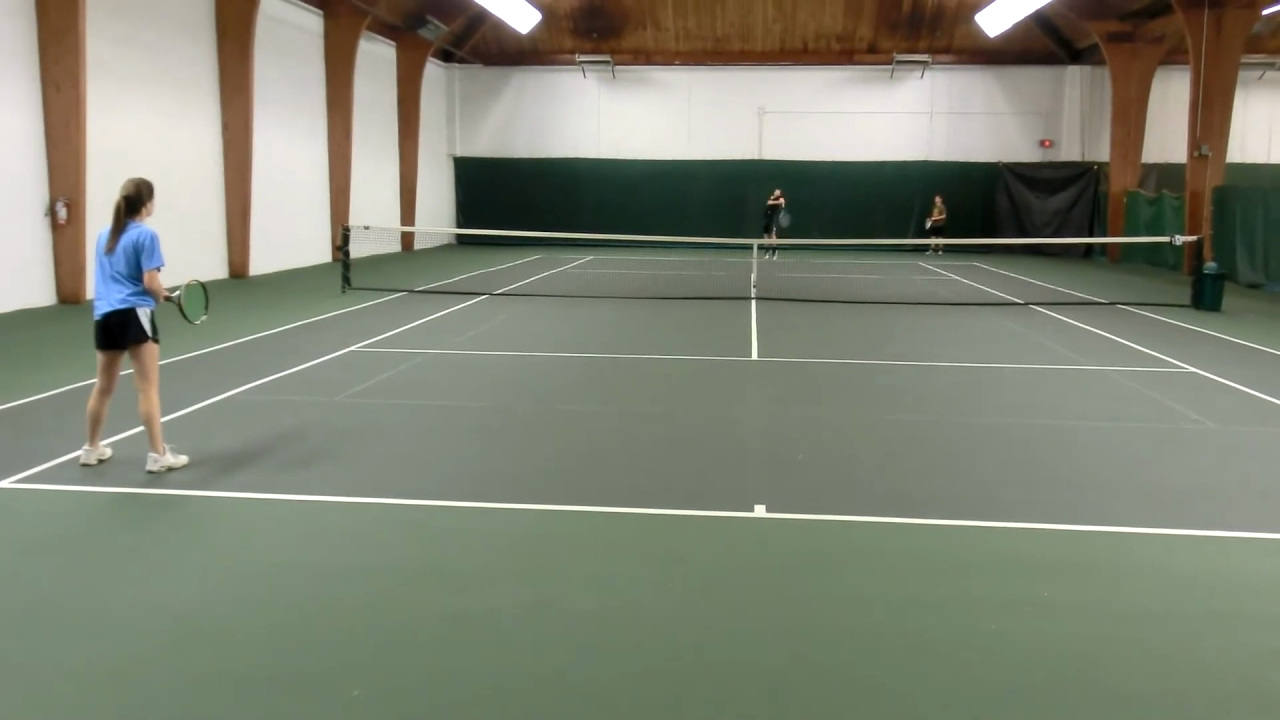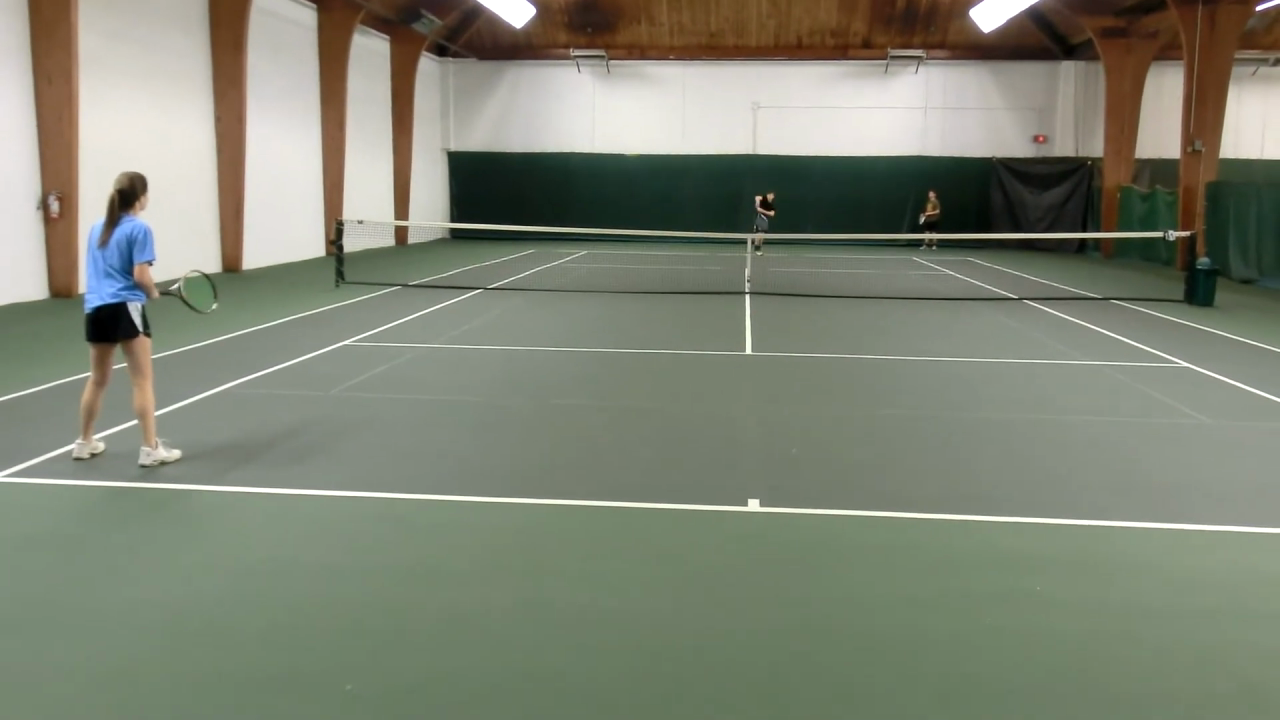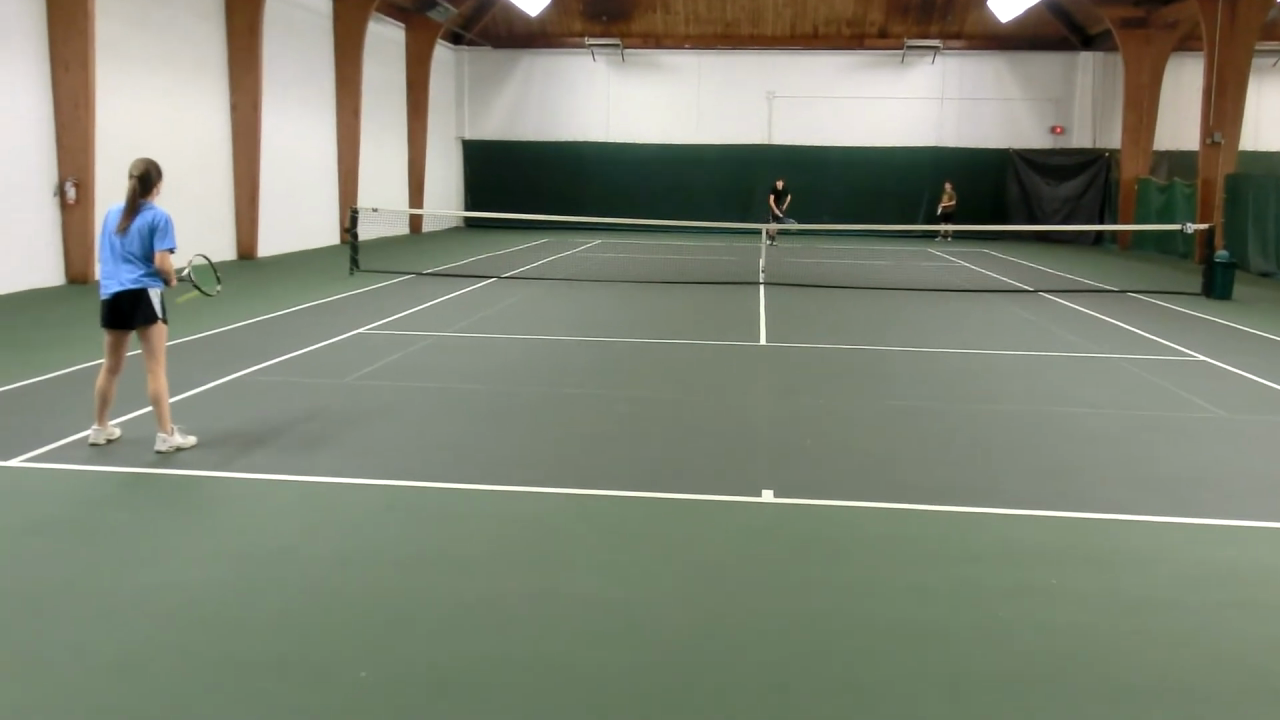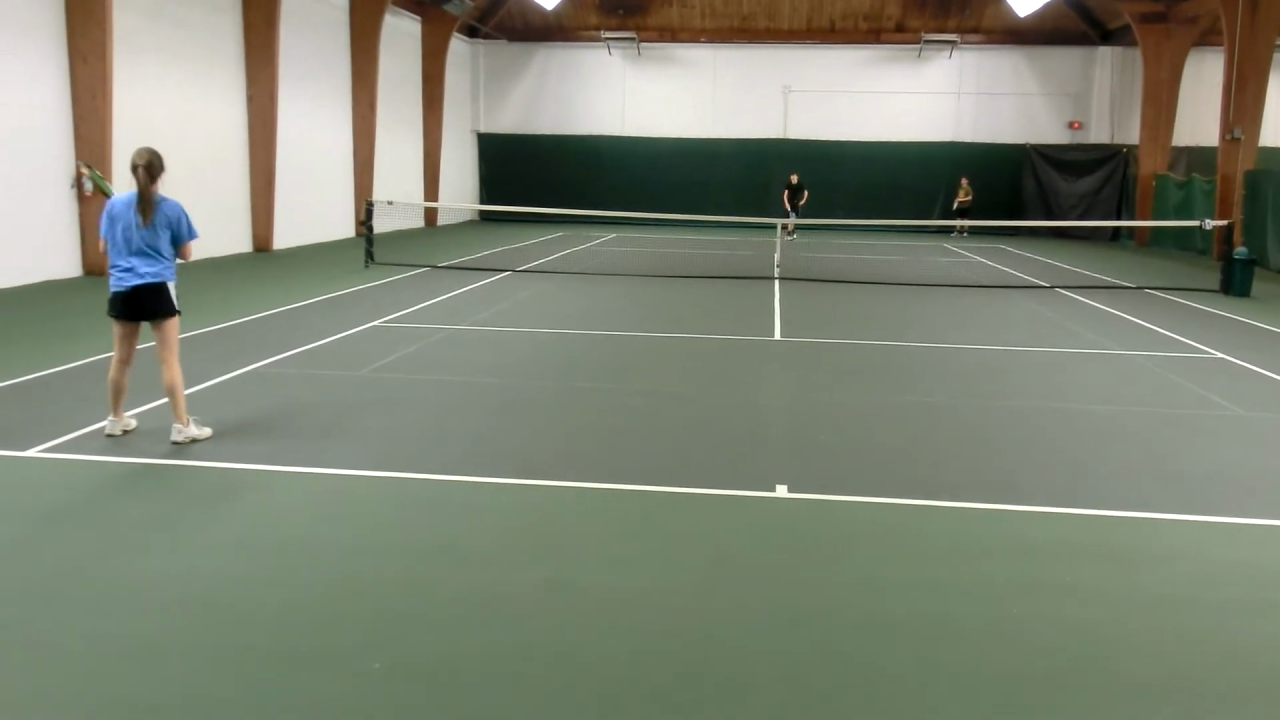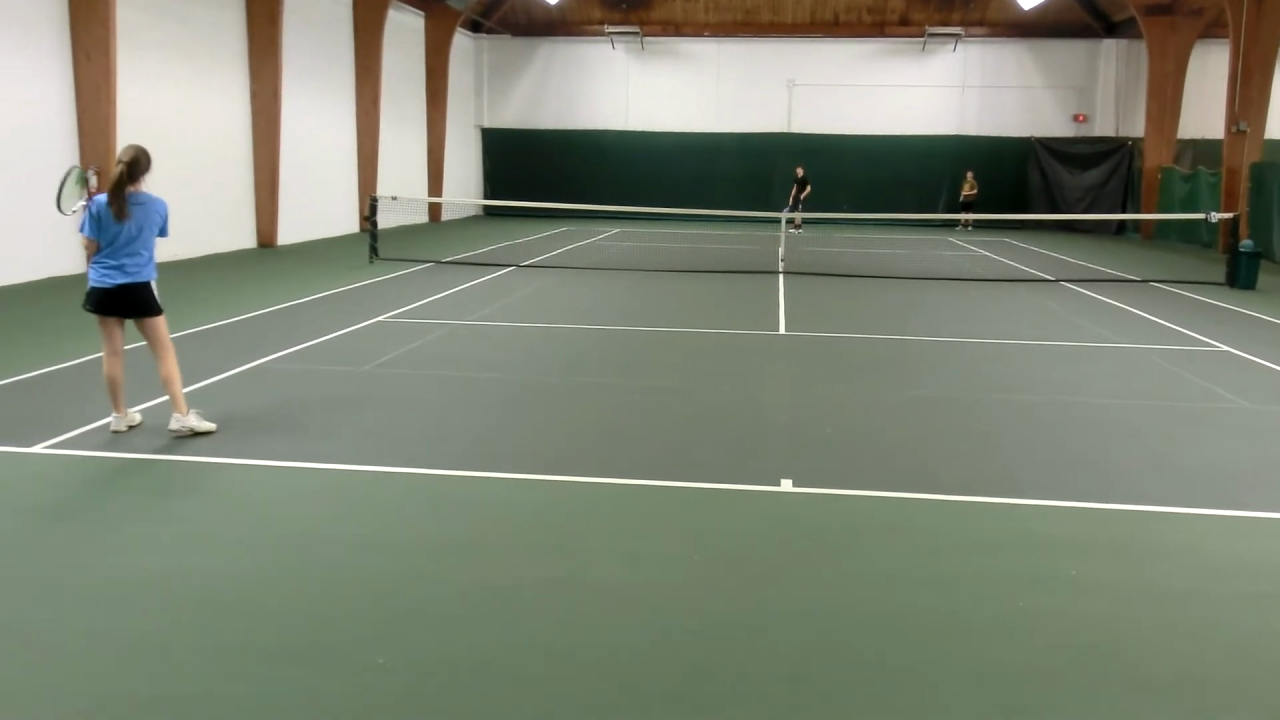
dt=0.4s
person 1, frame 1
left shoulder: (105, 235)
right shoulder: (145, 235)
right elbow: (150, 283)
right wrist: (163, 295)
left hip: (104, 315)
right hip: (133, 314)
left knee: (103, 386)
right knee: (147, 388)
left ankle: (91, 448)
right ankle: (158, 454)
person 1, frame 2
left shoulder: (98, 228)
right shoulder: (138, 229)
left elbow: (97, 270)
right elbow: (140, 276)
right wrist: (152, 292)
left hip: (95, 309)
right hip: (124, 308)
left knee: (97, 379)
right knee: (142, 381)
left ankle: (84, 442)
right ankle: (150, 448)
person 1, frame 3
left shoulder: (112, 213)
right shoulder: (159, 218)
left elbow: (102, 257)
right elbow: (162, 263)
right wrist: (171, 278)
left hip: (111, 296)
right hip: (143, 295)
left knee: (110, 366)
right knee: (156, 368)
left ankle: (100, 428)
right ankle: (166, 434)
person 1, frame 4
left shoulder: (113, 204)
right shoulder: (172, 209)
left elbow: (103, 248)
right elbow: (185, 254)
left hip: (122, 289)
right hip: (158, 287)
left knee: (121, 358)
right knee: (169, 359)
left ankle: (116, 419)
right ankle: (182, 425)
person 1, frame 5
left shoulder: (98, 204)
right shoulder: (158, 206)
left elbow: (90, 249)
left hip: (104, 286)
right hip: (140, 286)
left knee: (112, 353)
right knee: (164, 352)
left ankle: (120, 415)
right ankle: (181, 414)
